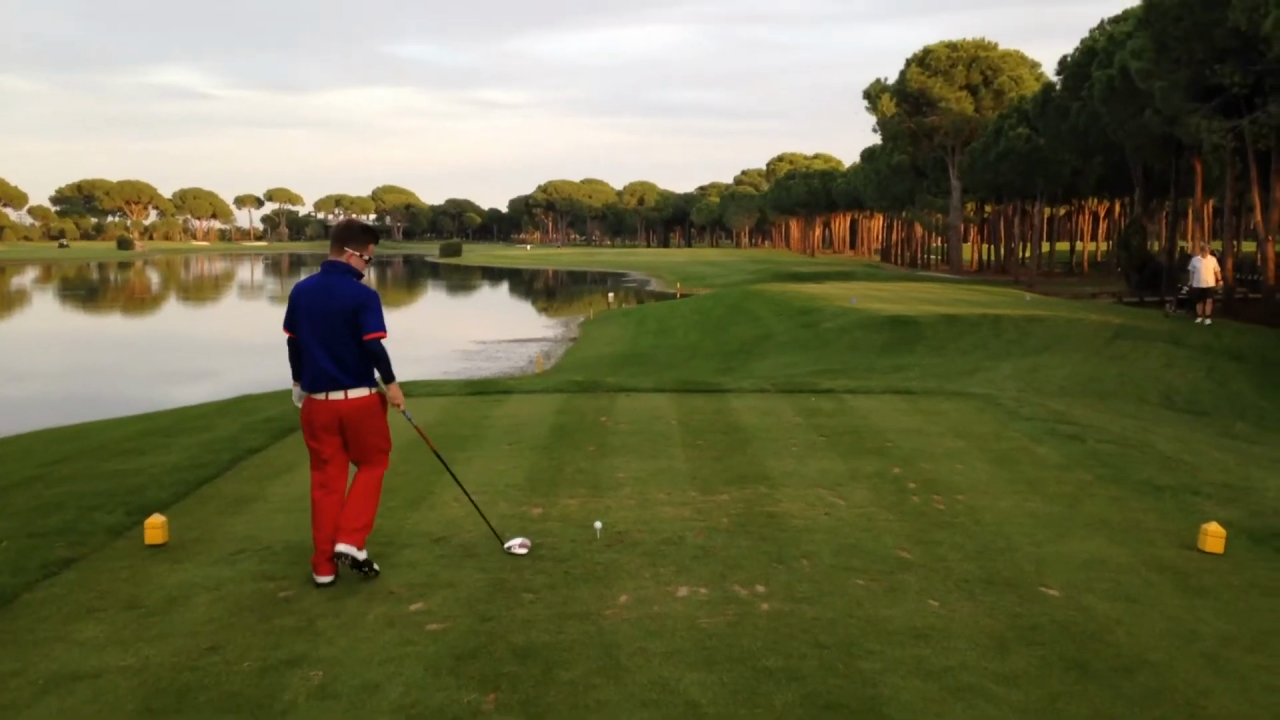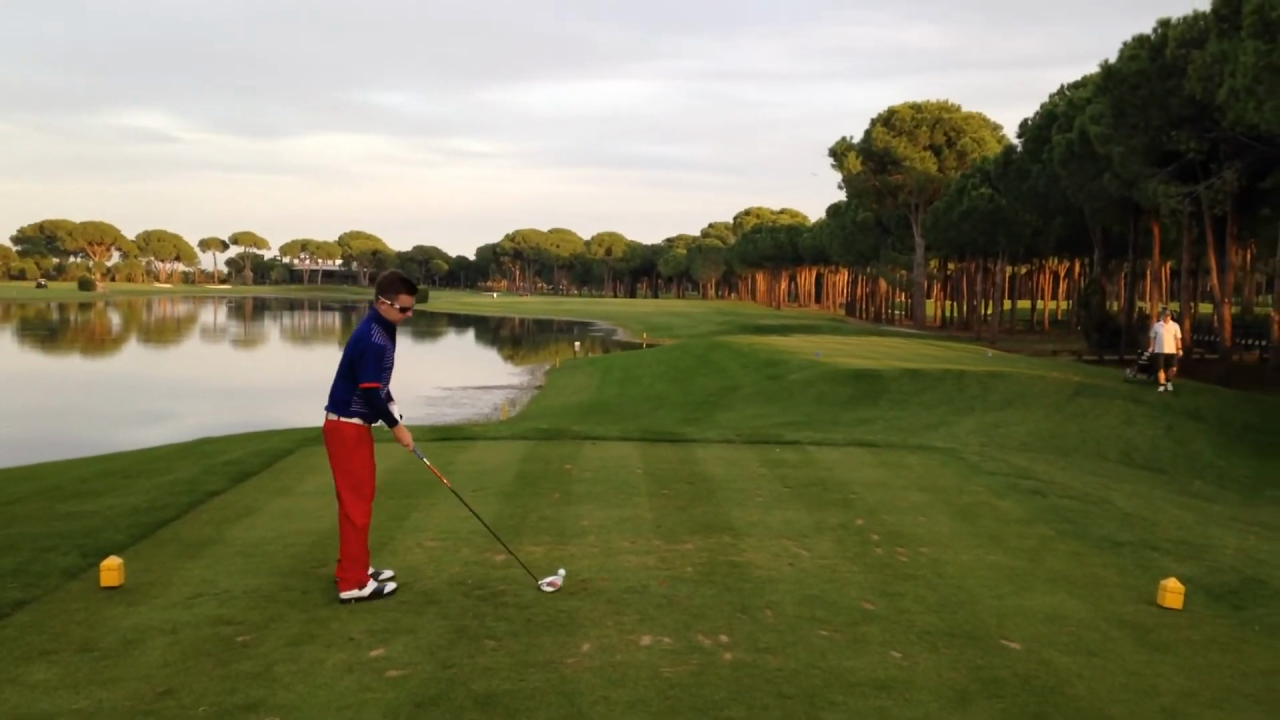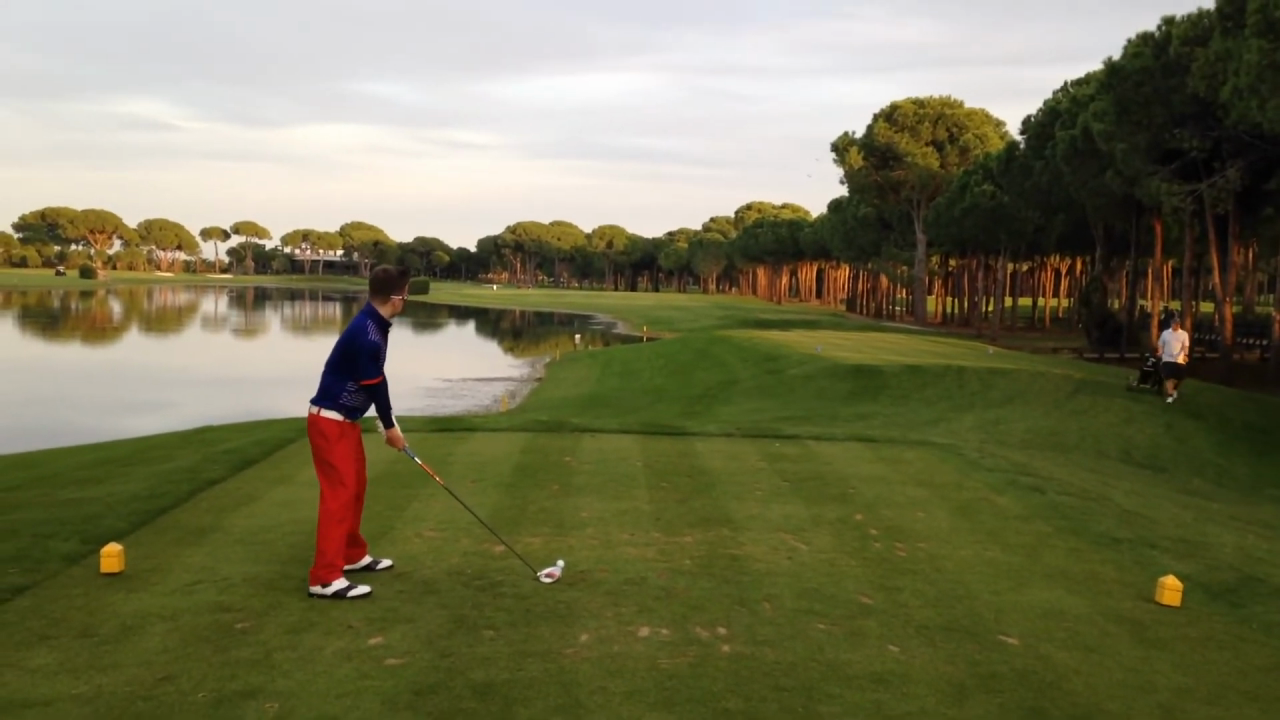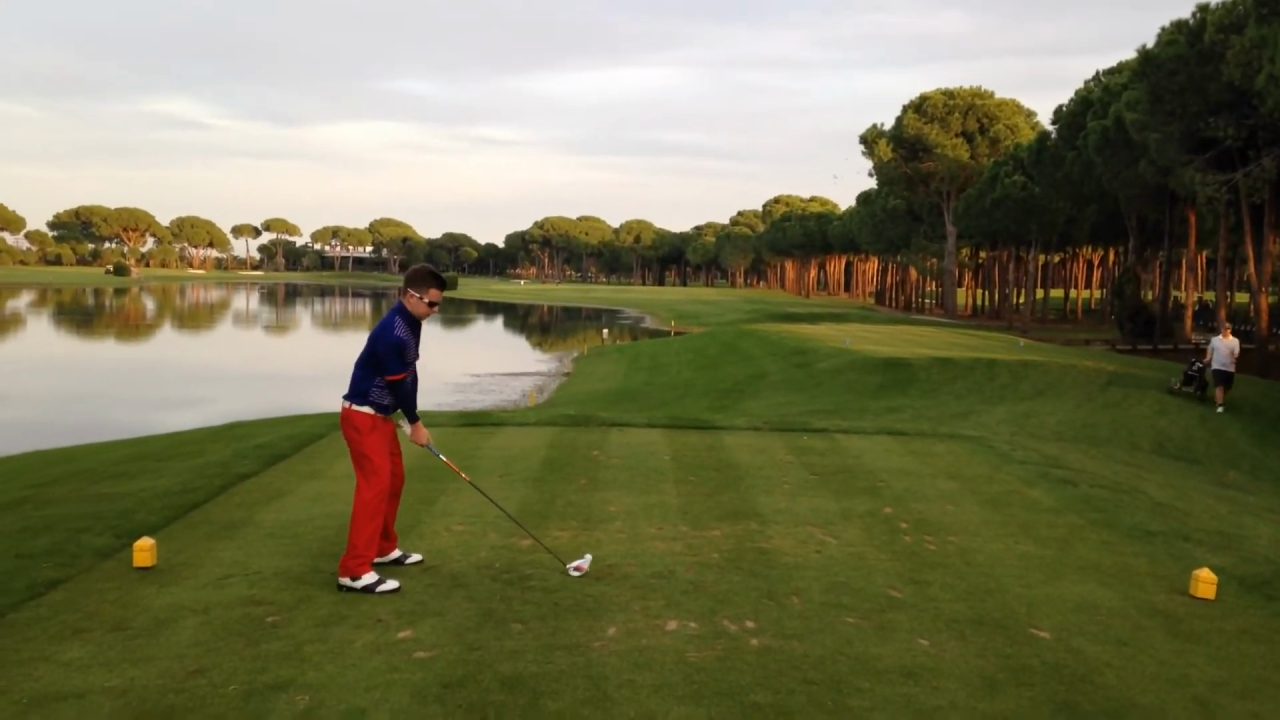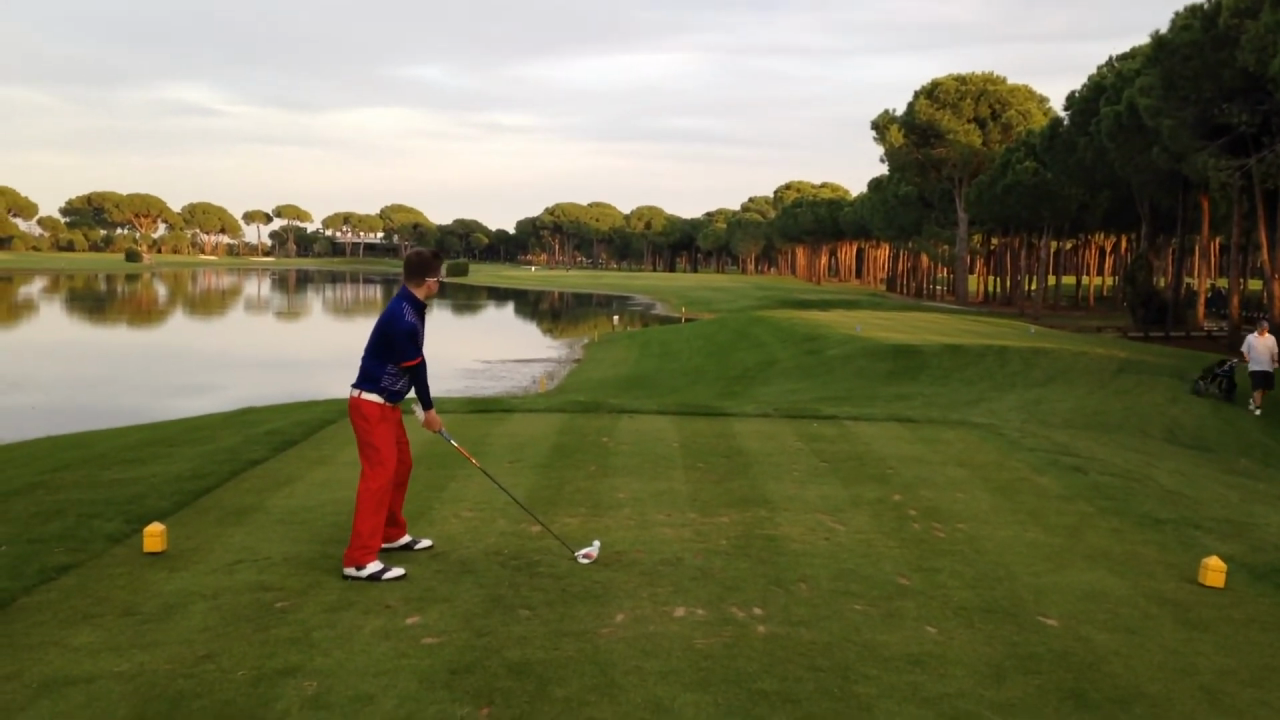
dt=1s
person 1, frame 1
left shoulder: (301, 291)
right shoulder: (363, 295)
left elbow: (292, 342)
right elbow: (373, 347)
left wrist: (298, 381)
right wrist: (391, 384)
left hip: (317, 402)
right hip: (360, 399)
left knee: (326, 481)
right knee: (371, 465)
left ankle: (324, 565)
right ankle: (351, 542)
person 1, frame 2
left shoulder: (378, 328)
right shoulder: (374, 339)
right elbow: (369, 392)
left wrist: (392, 404)
right wrist: (396, 426)
left hip: (350, 423)
right hip: (348, 426)
left knee: (358, 497)
right knee: (356, 501)
left ankle: (354, 568)
right ankle: (354, 583)
person 1, frame 3
left shoulder: (373, 325)
right shoulder: (367, 335)
left elbow: (377, 380)
right elbow: (373, 385)
left wrist: (389, 422)
right wrist: (390, 428)
left hip: (344, 418)
right hip: (330, 420)
left knee: (355, 486)
right knee: (339, 492)
left ankle: (352, 555)
right ankle: (325, 577)
person 1, frame 4
left shoulder: (410, 323)
right shoulder: (392, 332)
left elbow: (409, 375)
right elbow: (396, 383)
left wrist: (414, 421)
right wrist: (415, 424)
left hip: (381, 415)
right hip: (362, 414)
left knee: (393, 479)
right knee: (375, 484)
left ankle: (383, 548)
right ankle: (355, 570)
person 1, frame 5
left shoulder: (410, 308)
right shoulder: (403, 318)
left elbow: (416, 364)
right elbow: (414, 368)
left wrist: (425, 407)
right wrist: (429, 410)
left hip: (386, 402)
right hip: (371, 403)
left knee: (400, 466)
right knee: (379, 473)
left ankle: (392, 534)
right ankle: (360, 560)
